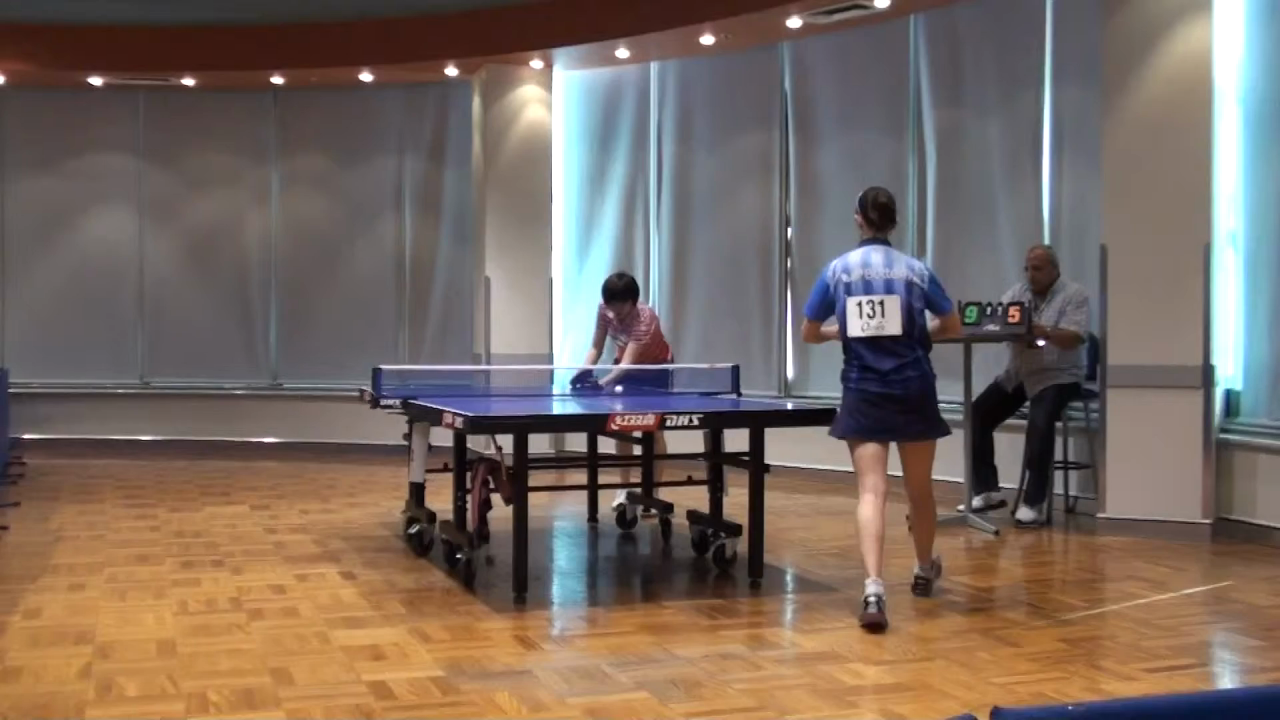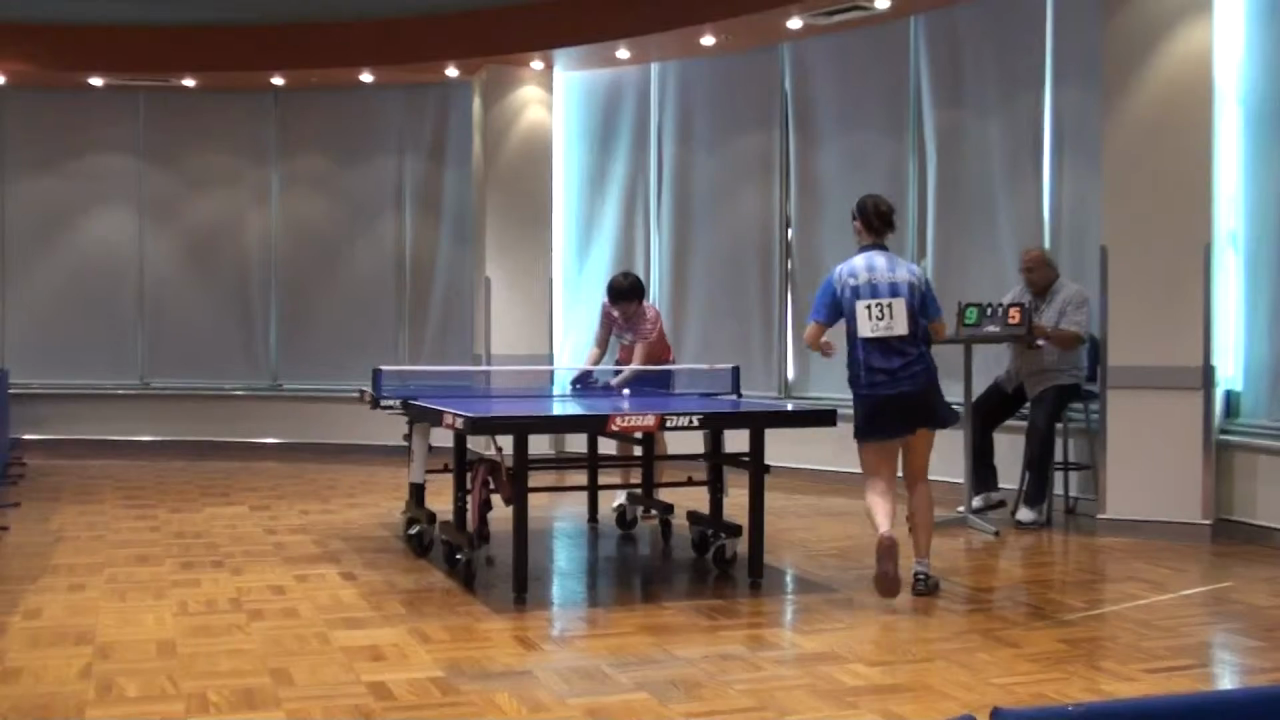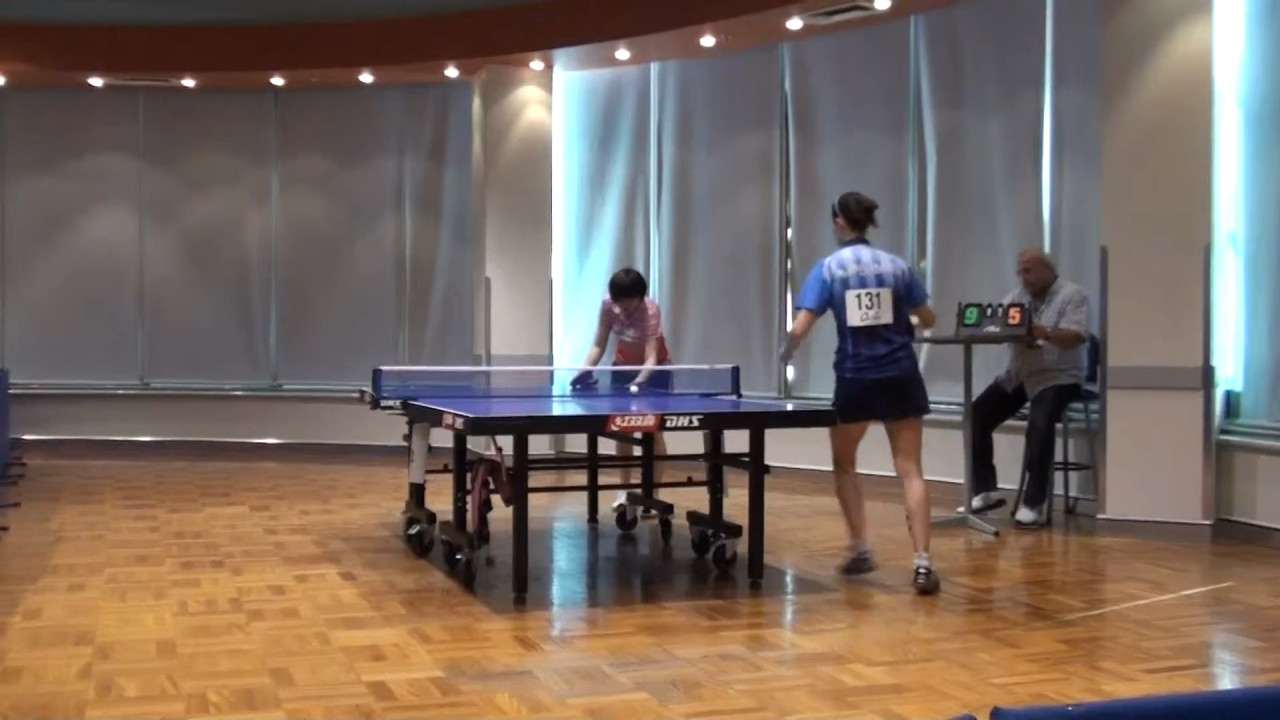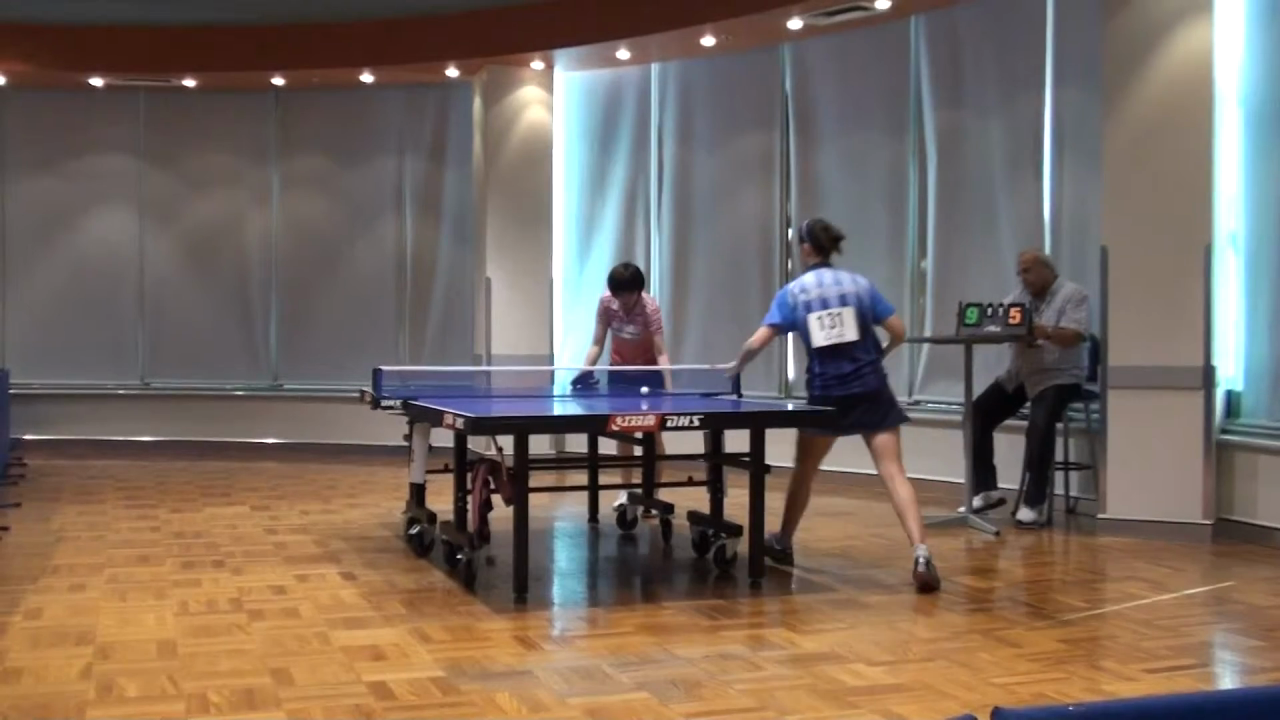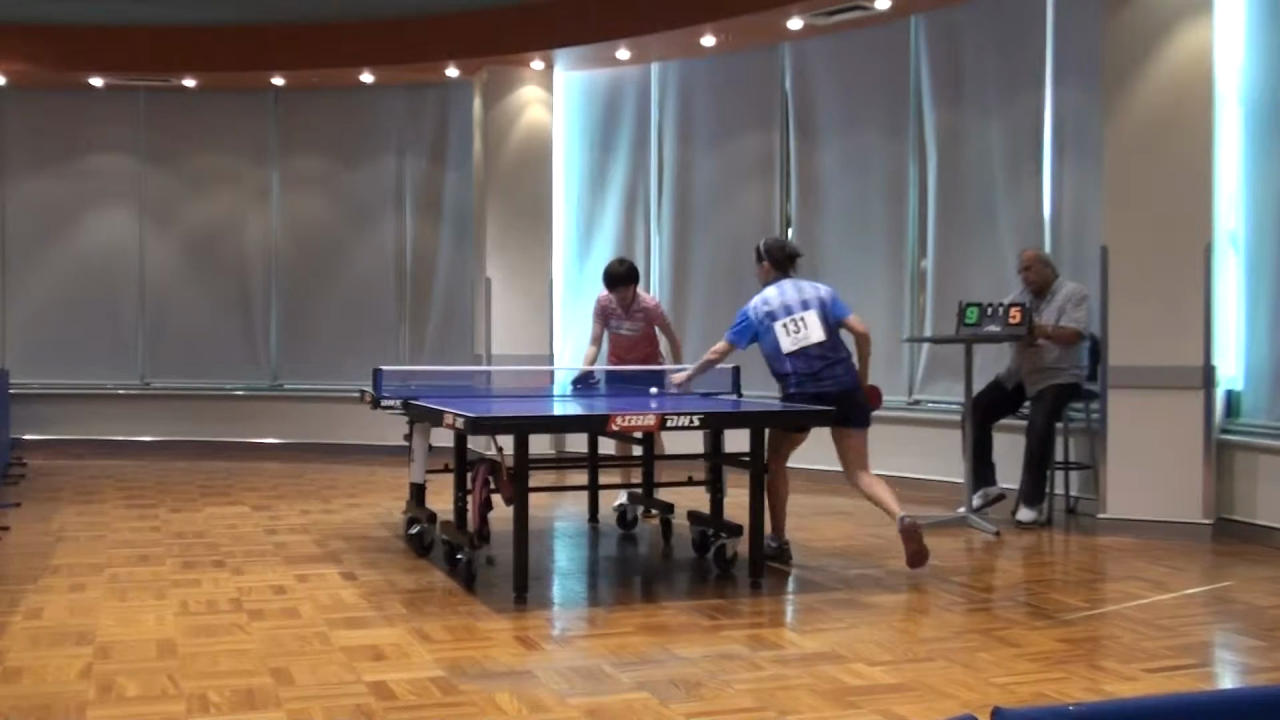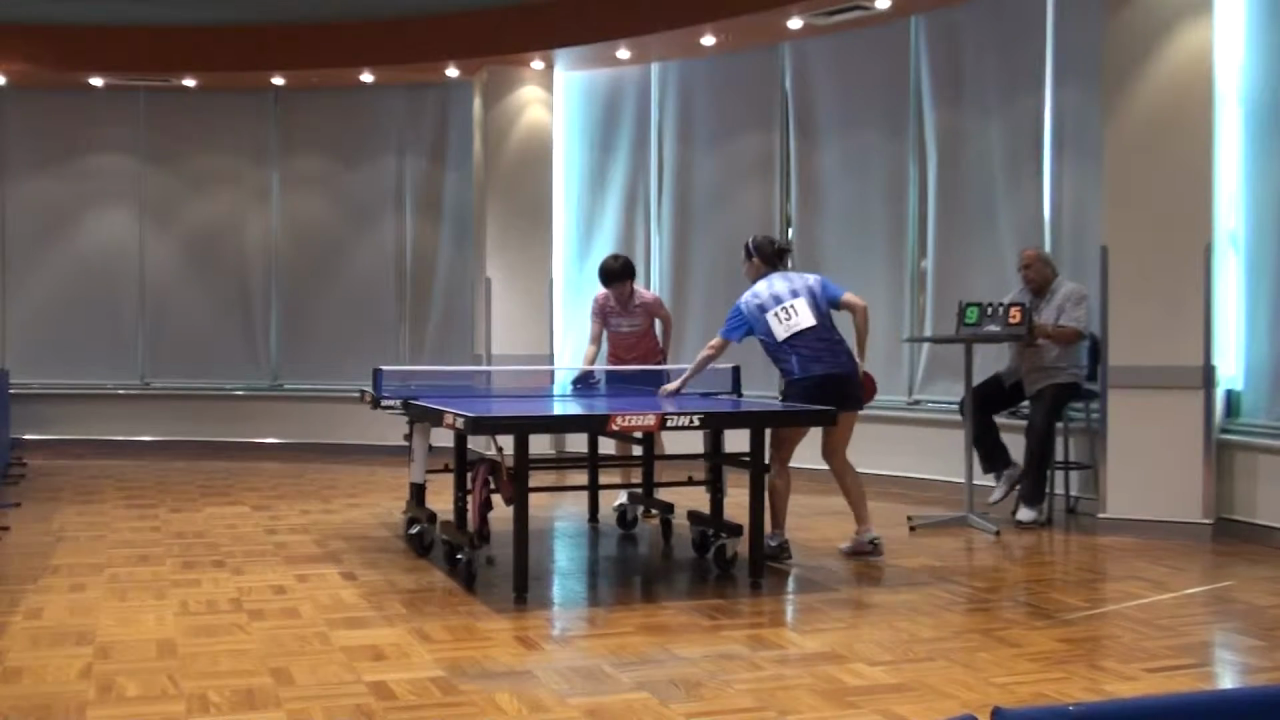
dt=0.2s
person 1, frame 1
left shoulder: (836, 270)
right shoulder: (917, 270)
left elbow: (809, 332)
right elbow: (952, 327)
left hip: (864, 394)
right hip: (913, 391)
left knee: (871, 490)
right knee: (920, 487)
left ankle: (873, 591)
right ankle: (924, 568)
person 1, frame 2
left shoulder: (841, 275)
right shoulder: (913, 274)
left elbow: (810, 338)
right elbow: (938, 332)
left wrist: (824, 346)
left hip: (873, 392)
right hip: (919, 389)
left knee: (877, 486)
right knee: (917, 479)
left ankle: (886, 538)
right ankle: (923, 568)
person 1, frame 3
left shoulder: (829, 267)
right shoulder: (897, 265)
left elbow: (800, 327)
right elbow: (928, 319)
left wrist: (787, 351)
left hip: (856, 378)
right hip: (902, 376)
left knee: (843, 465)
right knee: (909, 470)
left ankle: (860, 549)
right ankle: (923, 564)
person 1, frame 4
left shoulder: (793, 292)
right shoulder: (860, 285)
left elbow: (759, 339)
right elbow: (898, 331)
left wrist: (740, 362)
left hip: (826, 395)
right hip: (871, 391)
left knee: (804, 466)
right knee: (893, 473)
left ankle: (783, 541)
right ankle: (920, 554)
person 1, frame 5
left shoulder: (756, 307)
right shoulder: (820, 292)
left elbow: (720, 352)
right elbow: (861, 330)
left wrist: (687, 376)
right wrist: (862, 374)
left hip: (803, 394)
right hip: (845, 389)
left knee: (774, 460)
right knee: (858, 472)
left ankle: (778, 542)
right ankle: (902, 519)
person 1, frame 6
left shoulder: (748, 301)
right shoulder: (812, 281)
left elbow: (714, 349)
right elbow: (859, 307)
left wrist: (682, 381)
right wrist: (858, 356)
left hip: (804, 380)
right hip: (842, 374)
left knee: (779, 459)
right knee: (836, 457)
left ankle: (777, 539)
right ankle: (867, 535)
person 2, frame 1
left shoulder: (1075, 295)
right shoulder: (1017, 292)
left elbow: (1075, 338)
left wrist: (1046, 332)
left hip: (1057, 377)
right hip: (1017, 375)
left knee: (1039, 424)
right knee: (977, 415)
left ankle: (1033, 503)
right ankle: (987, 491)
person 2, frame 2
left shoulder: (1074, 295)
right shoulder: (1017, 294)
left elbow: (1075, 338)
left wrist: (1046, 332)
left hip: (1057, 378)
right hip: (1018, 376)
left knee: (1040, 425)
right knee: (977, 416)
left ankle: (1033, 504)
right ankle: (987, 492)
person 2, frame 3
left shoulder: (1074, 295)
right shoulder: (1018, 296)
left elbow: (1075, 337)
left wrist: (1046, 332)
left hip: (1058, 377)
right hip: (1018, 376)
left knee: (1039, 425)
right knee: (977, 415)
left ankle: (1033, 504)
right ankle: (986, 491)
person 2, frame 4
left shoulder: (1074, 294)
right shoulder: (1019, 296)
left elbow: (1075, 336)
left wrist: (1046, 332)
left hip: (1058, 377)
right hip: (1019, 375)
left knee: (1039, 425)
right knee: (977, 414)
left ankle: (1033, 504)
right ankle: (986, 490)
person 2, frame 5
left shoulder: (1074, 293)
right shoulder: (1019, 296)
left elbow: (1074, 335)
left wrist: (1045, 331)
left hip: (1058, 376)
right hip: (1019, 374)
left knee: (1039, 424)
right knee: (975, 412)
left ankle: (1032, 503)
right ankle: (986, 488)
person 2, frame 6
left shoulder: (1073, 293)
right shoulder: (1018, 295)
left elbow: (1074, 334)
left wrist: (1046, 331)
left hip: (1058, 375)
right hip: (1018, 373)
left knee: (1039, 424)
right knee: (973, 403)
left ankle: (1032, 503)
right ankle: (1006, 470)
person 3, frame 1
left shoulder: (644, 318)
right shoulder: (604, 309)
left elbow: (627, 365)
right elbow: (596, 348)
left wrist: (601, 384)
left hip: (655, 367)
right hip: (624, 366)
left ankle: (653, 493)
right ankle: (624, 488)
person 3, frame 2
left shoulder: (649, 316)
right shoulder: (608, 307)
left elbow: (637, 365)
right elbow: (600, 347)
left wrist: (613, 384)
left hip: (655, 368)
right hip: (625, 365)
left knee: (654, 430)
left ankle: (654, 493)
right ankle: (625, 489)
person 3, frame 3
left shoulder: (651, 311)
right shoulder: (608, 305)
left elbow: (652, 358)
right elbow: (599, 345)
left wrist: (639, 382)
right wrist: (585, 371)
left hip: (652, 371)
right hip: (622, 368)
left knee: (653, 431)
left ankle: (653, 493)
right ankle: (625, 490)
person 3, frame 4
left shoulder: (650, 309)
right shoulder: (606, 303)
left elbow: (661, 353)
right elbow: (597, 344)
left wrist: (668, 383)
right wrist: (585, 371)
left hip: (649, 371)
right hip: (620, 369)
left knee: (653, 430)
left ankle: (654, 493)
right ankle: (626, 490)
person 3, frame 5
left shoulder: (650, 306)
right shoulder: (602, 303)
left elbow: (672, 338)
right elbow: (595, 343)
right wrist: (584, 371)
left hip: (649, 371)
right ankle: (626, 489)
person 3, frame 6
left shoulder: (648, 300)
right shoulder: (600, 301)
left elbow: (667, 322)
right elbow: (594, 343)
left wrist: (663, 353)
right wrist: (584, 371)
left hip: (649, 370)
right hip: (617, 371)
right ankle: (626, 489)
